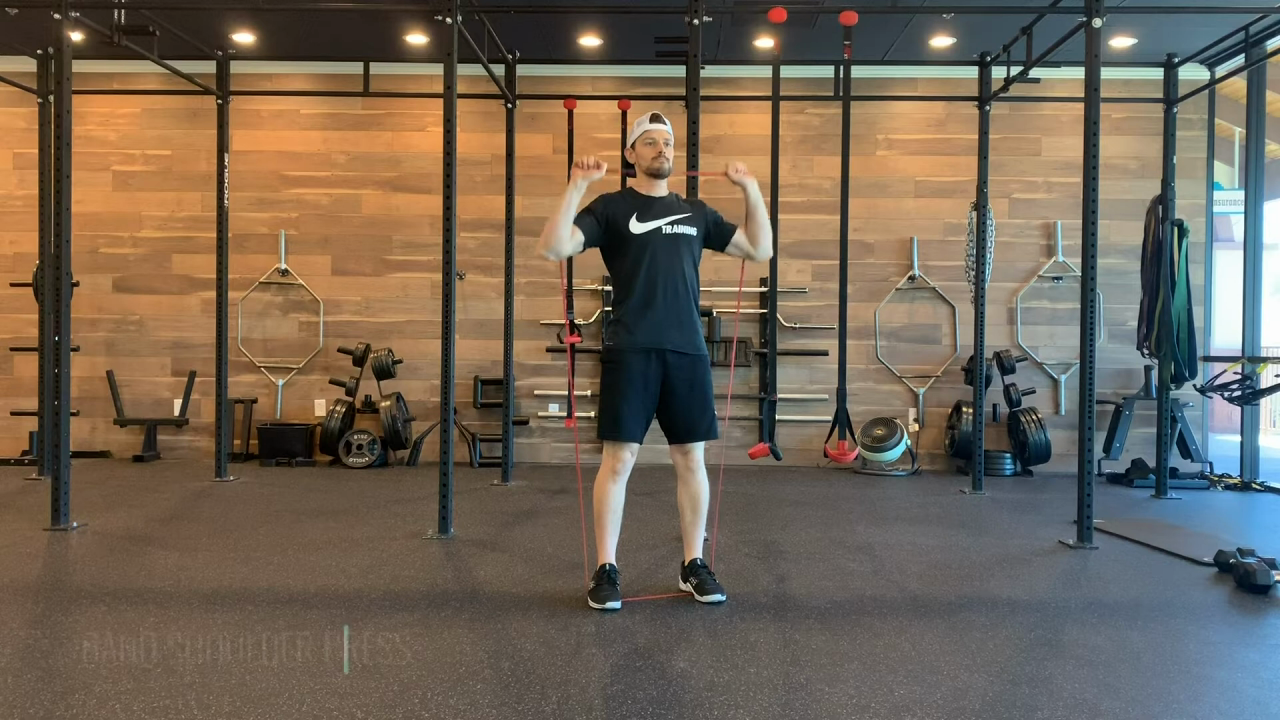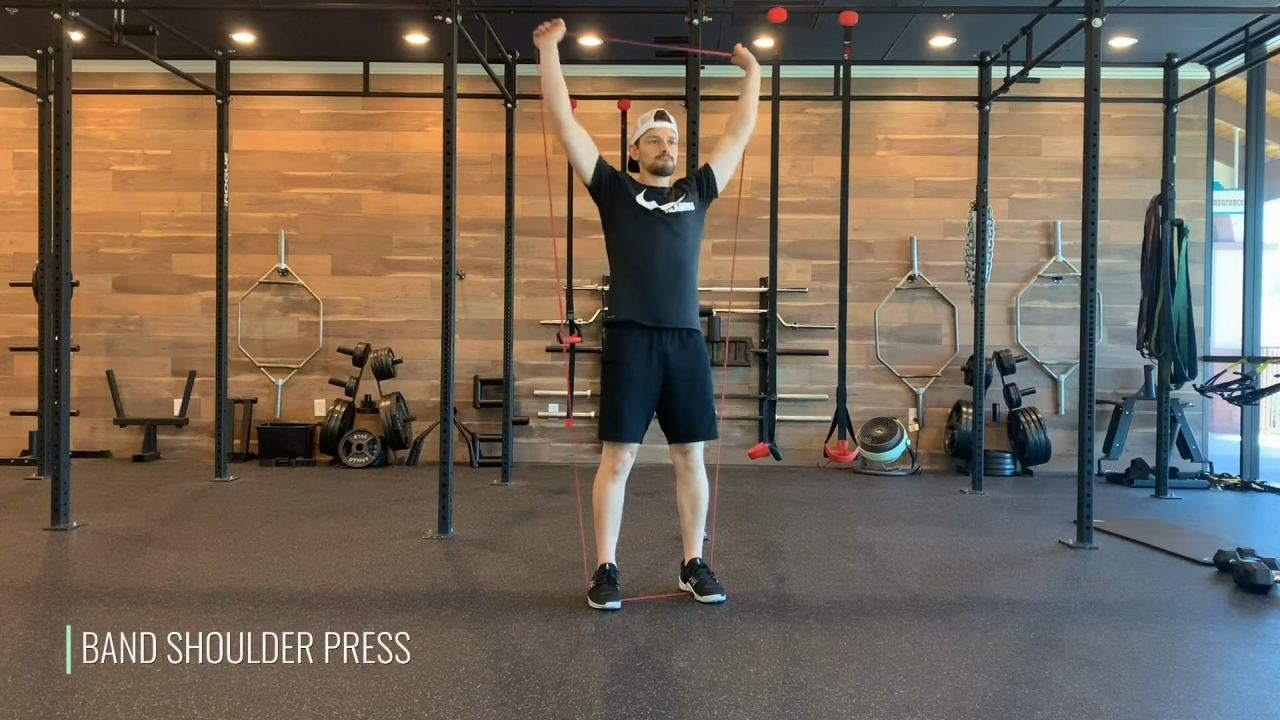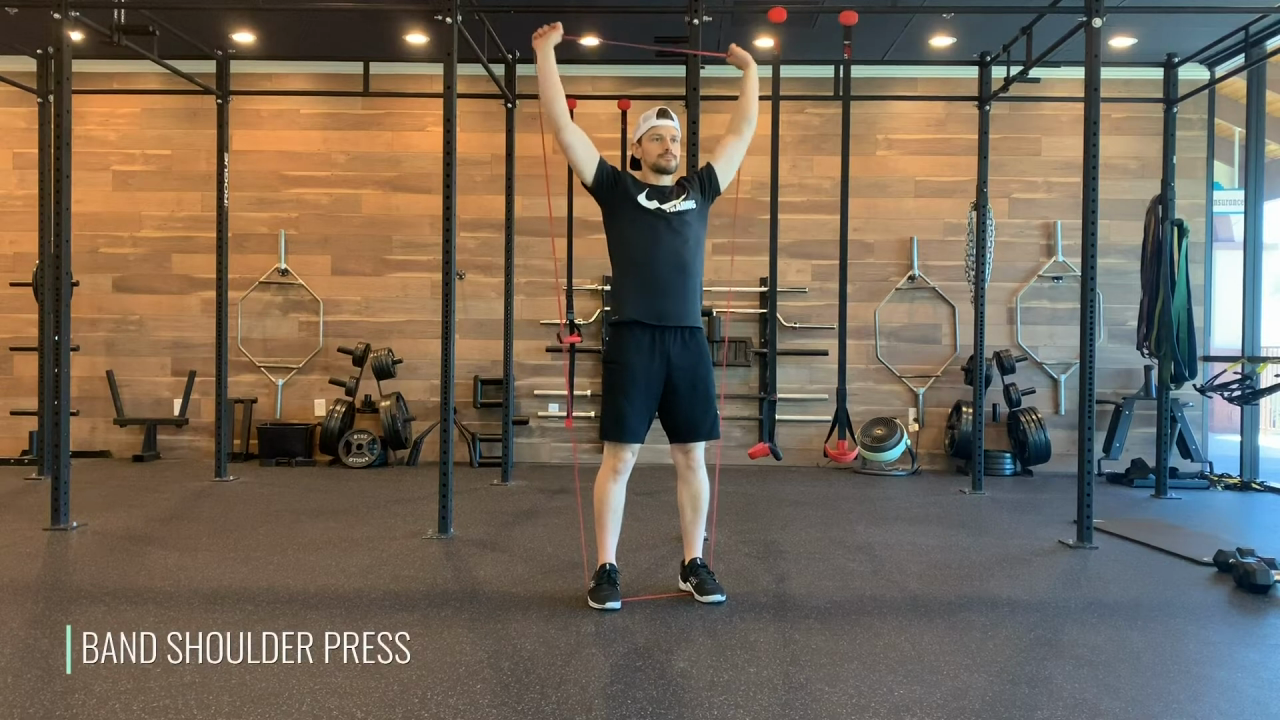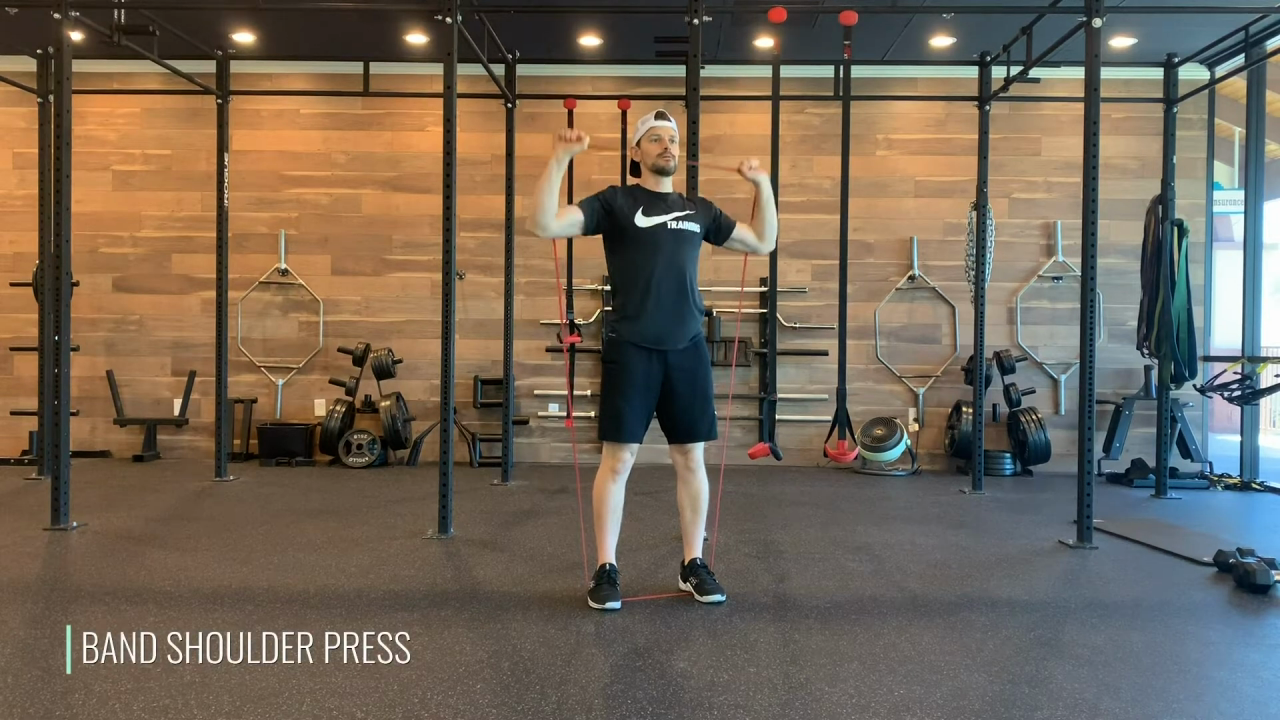
dt=0.5s
person 1, frame 1
left shoulder: (697, 212)
right shoulder: (610, 207)
left elbow: (760, 250)
right elbow: (552, 248)
left wrist: (751, 190)
right wrist: (576, 188)
left hip: (687, 350)
right hip: (629, 351)
left knee: (691, 458)
right knee: (618, 459)
left ankle: (693, 565)
right ankle: (606, 570)
person 1, frame 2
left shoulder: (696, 191)
right shoulder: (614, 190)
left elbow: (740, 132)
right elbow: (563, 120)
left wrist: (752, 73)
right wrist: (549, 51)
left hip: (686, 342)
right hip: (631, 342)
left knee: (691, 458)
right knee: (617, 458)
left ankle: (693, 564)
right ankle: (605, 569)
person 1, frame 3
left shoulder: (698, 190)
right shoulder: (615, 189)
left elbow: (741, 132)
right elbow: (561, 122)
left wrist: (750, 71)
right wrist: (545, 52)
left hip: (689, 342)
right hip: (633, 342)
left knee: (691, 457)
right knee: (619, 458)
left ankle: (693, 563)
right ankle: (605, 568)
person 1, frame 4
left shoulder: (698, 208)
right shoulder: (615, 200)
left elbow: (764, 242)
right elbow: (542, 224)
left wrist: (762, 187)
right wrist: (559, 158)
left hip: (687, 348)
right hip: (631, 348)
left knee: (691, 458)
right knee: (617, 459)
left ankle: (693, 564)
right ankle: (606, 570)
